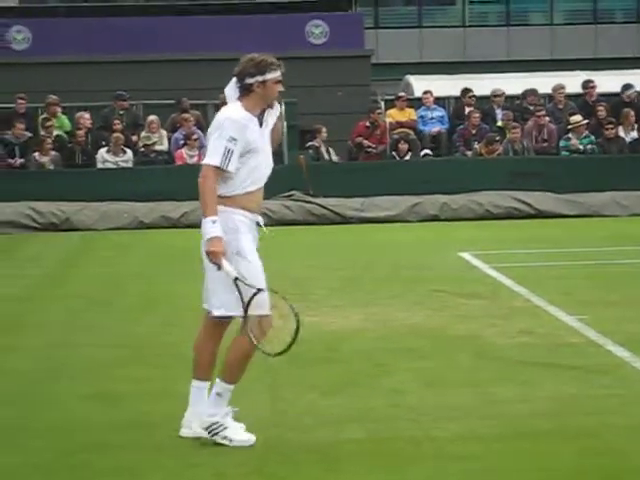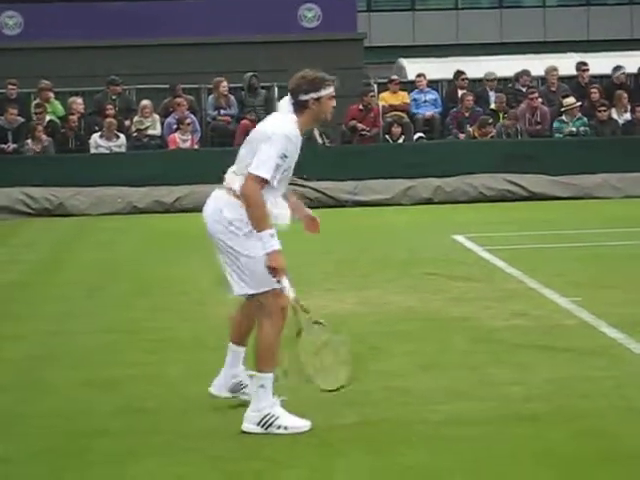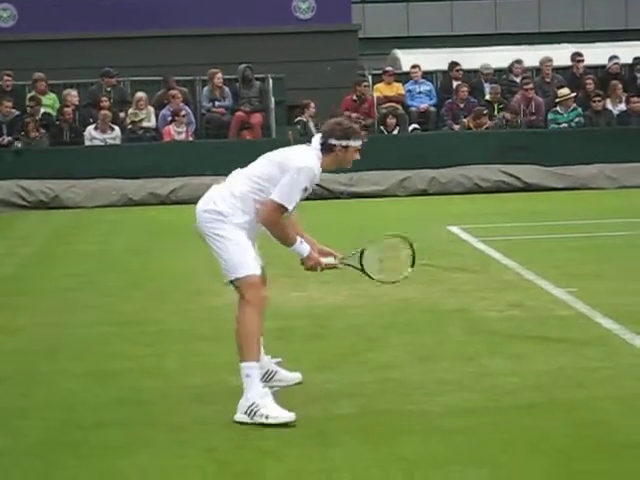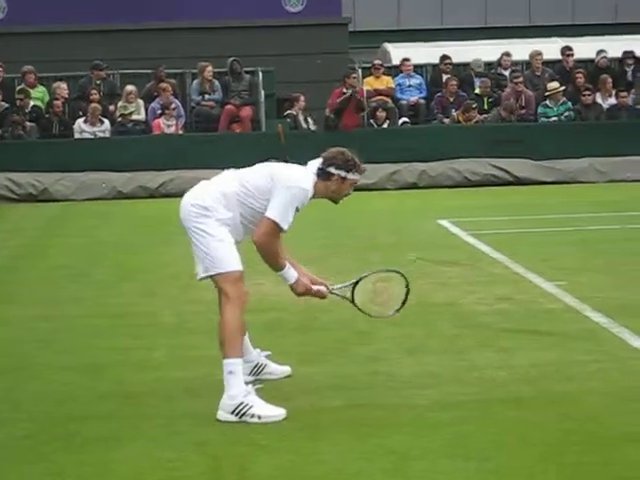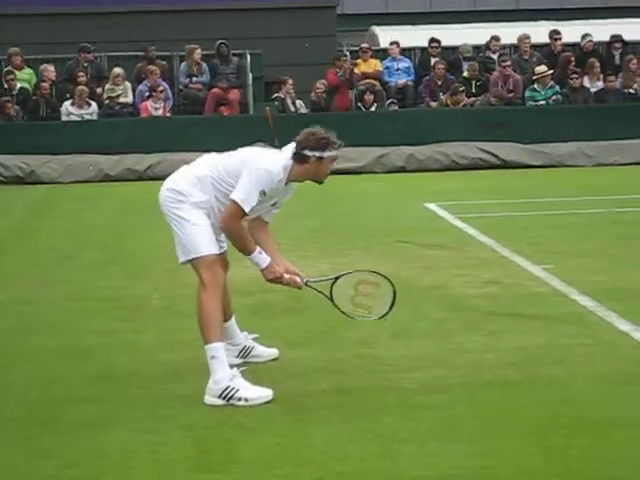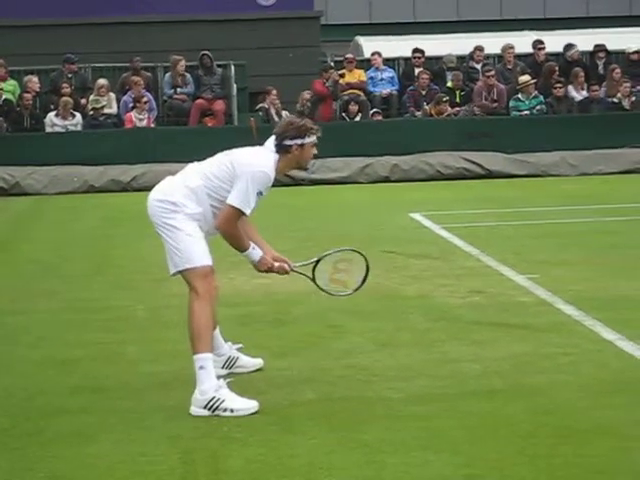
dt=0.5s
person 1, frame 1
left shoulder: (252, 119)
right shoulder: (233, 120)
left elbow: (264, 156)
right elbow: (207, 177)
left wrist: (276, 116)
right wrist: (213, 232)
left hip: (241, 226)
right hip: (230, 226)
left knee: (218, 320)
right knee: (258, 322)
left ankle: (198, 413)
right ankle: (213, 408)
person 1, frame 2
left shoulder: (286, 126)
right shoulder: (283, 133)
right elbow: (250, 189)
left wrist: (297, 207)
right wrist: (271, 246)
left hip: (227, 211)
right hip: (233, 216)
left knee: (257, 297)
right knee: (275, 305)
left ankle: (232, 375)
right ankle: (261, 411)
person 1, frame 3
left shoulder: (304, 159)
right shoulder: (307, 167)
left elbow: (278, 213)
right elbow: (269, 217)
left wrist: (313, 245)
right wrist: (303, 251)
left hip: (220, 210)
right hip: (222, 215)
left knee: (252, 289)
right knee: (254, 296)
left ankle: (259, 366)
right ankle: (252, 399)
person 1, frame 4
left shoulder: (297, 181)
right shoulder: (299, 186)
left elbow: (269, 236)
right elbow: (262, 239)
left wrist: (301, 273)
right wrist: (291, 277)
left hip: (205, 207)
right hip: (206, 211)
left knee: (231, 286)
right knee: (234, 293)
left ankle: (247, 360)
right ankle: (235, 397)
person 1, frame 5
left shoulder: (286, 181)
right shoulder: (268, 169)
left elbow: (258, 224)
right elbow: (230, 221)
left wrist: (282, 264)
right wrist: (264, 262)
left hip: (200, 200)
right hip: (183, 195)
left knee: (219, 269)
right knee: (211, 277)
left ankle: (235, 344)
right ankle: (221, 381)
person 1, frame 6
left shoulder: (263, 164)
right shoulder: (260, 169)
left elbow: (236, 216)
right elbow: (225, 224)
left wrist: (268, 251)
right wrist: (255, 256)
left hip: (176, 202)
right hip: (174, 205)
left knee: (203, 279)
right knee: (204, 288)
left ankle: (219, 354)
right ankle: (207, 391)
